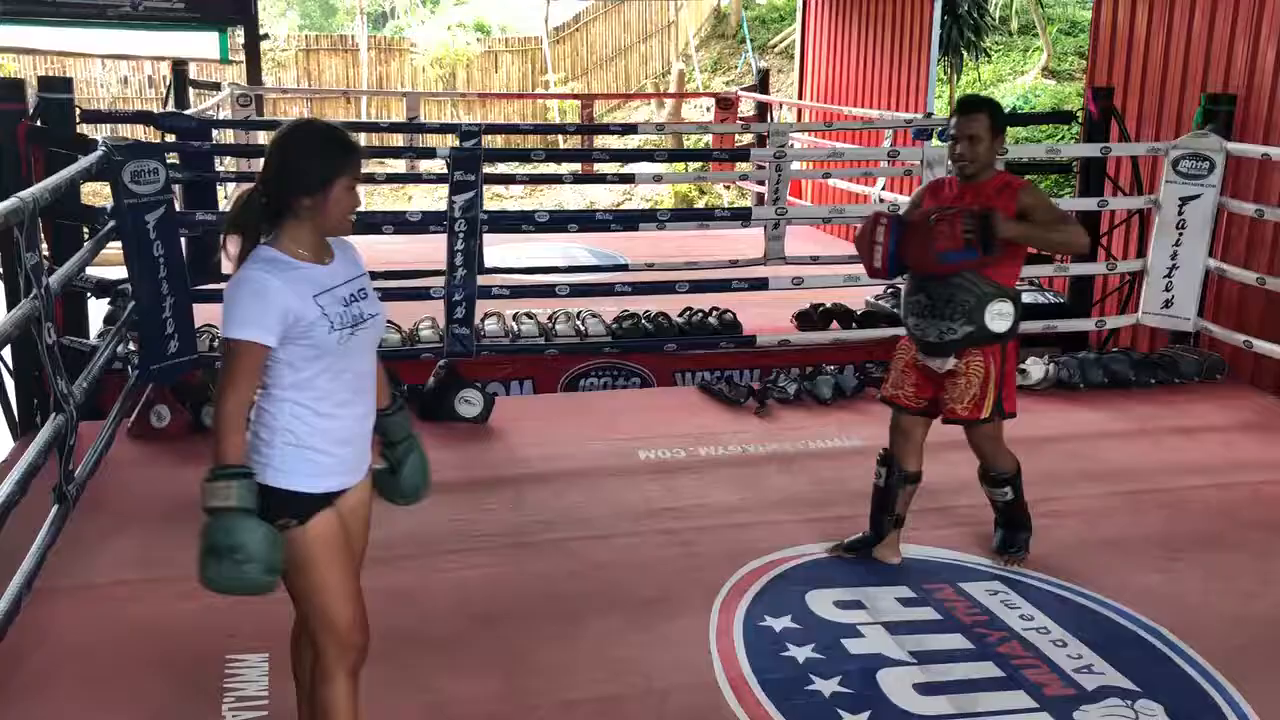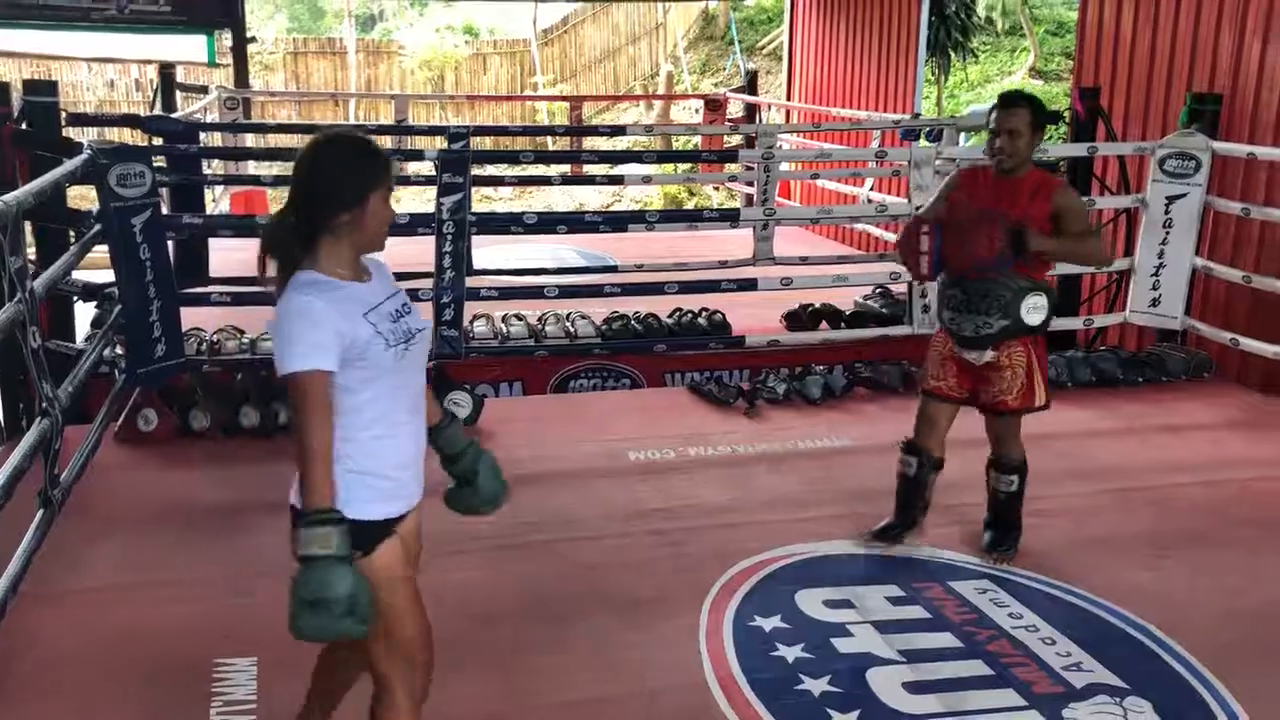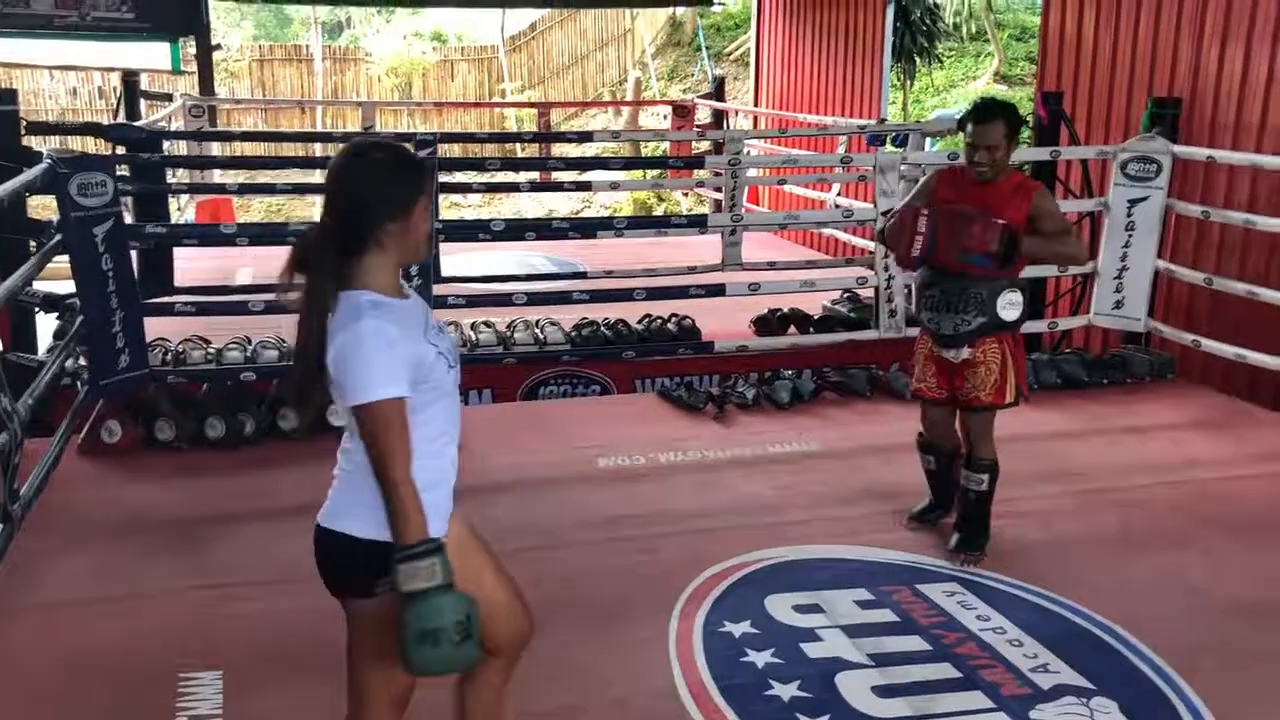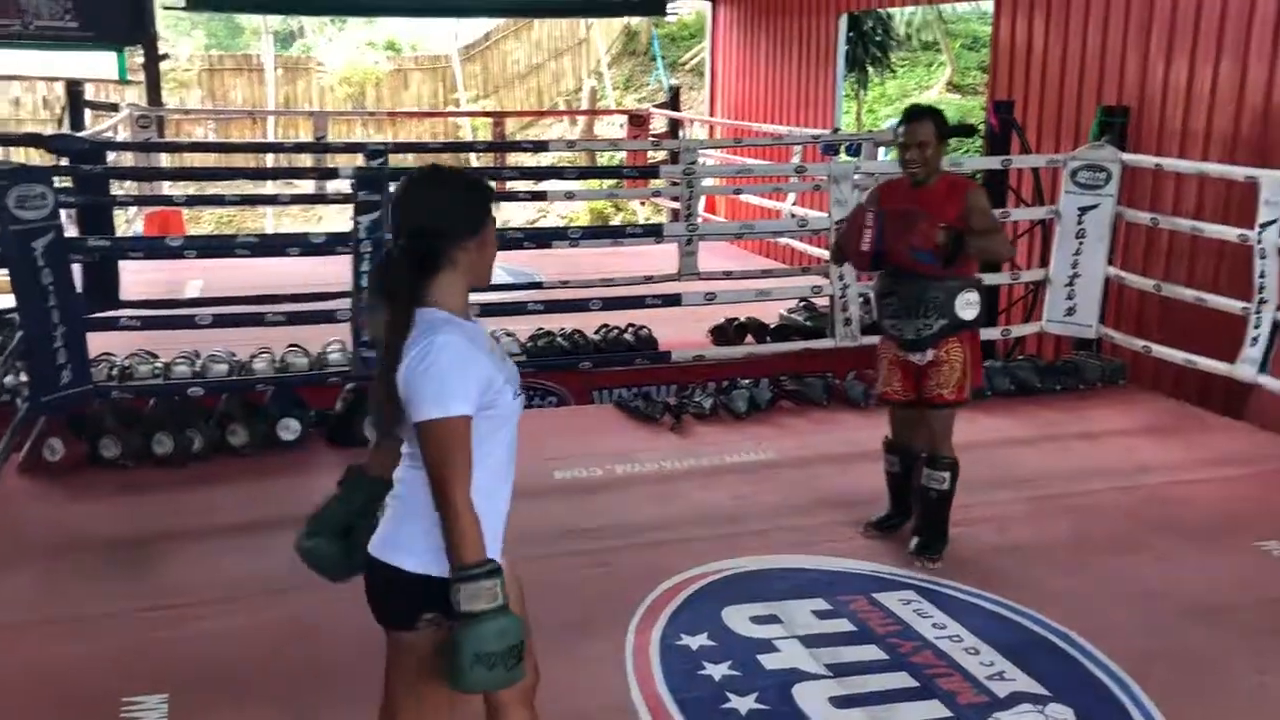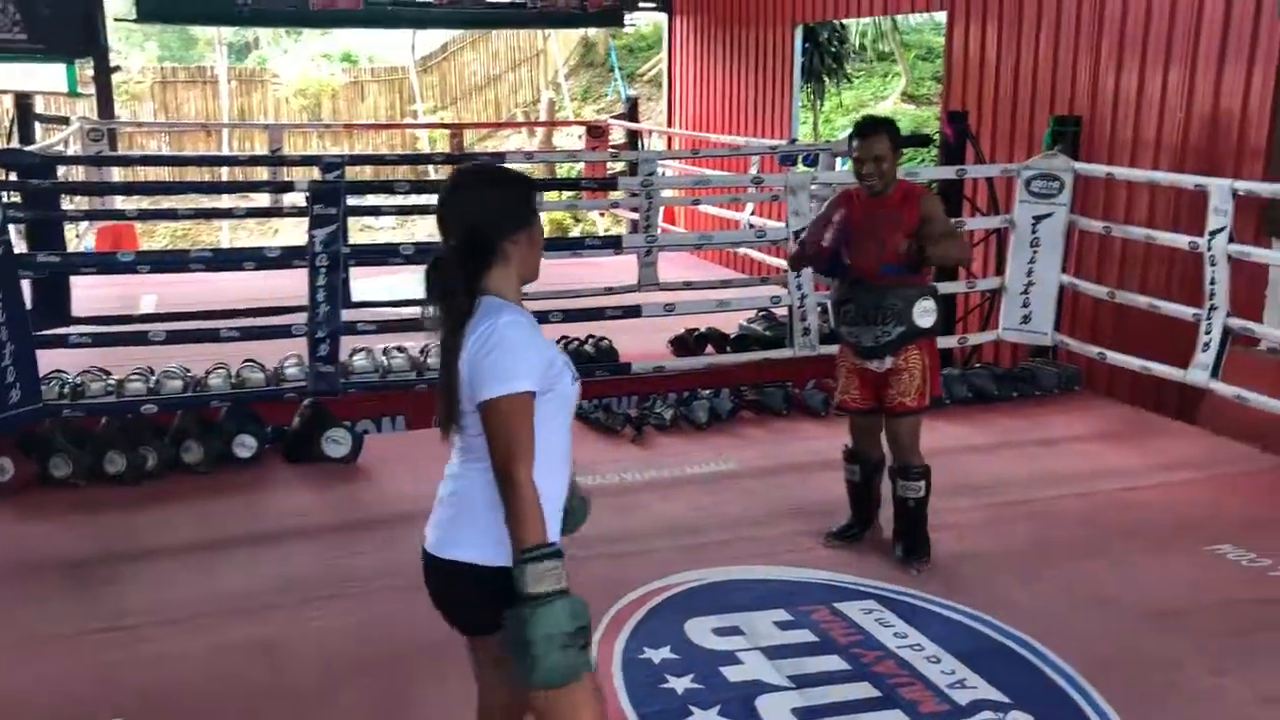
dt=0.3s
person 1, frame 1
left shoulder: (344, 257)
right shoulder: (263, 284)
right elbow: (234, 404)
left wrist: (394, 431)
left hip: (349, 472)
right hip: (291, 486)
left knee: (319, 621)
right knee: (343, 639)
person 1, frame 2
left shoulder: (376, 275)
right shoulder: (310, 308)
right elbow: (312, 444)
left wrist: (455, 446)
right wrist: (320, 552)
left hip: (400, 498)
right hip: (353, 515)
left knee: (364, 638)
right knee: (406, 663)
person 1, frame 3
left shoulder: (390, 297)
right shoulder: (370, 332)
right elbow: (394, 474)
left hip: (428, 518)
right hip: (377, 542)
left knee: (508, 629)
person 1, frame 4
left shoulder: (447, 325)
right shoulder: (445, 349)
left elbow: (392, 430)
right elbow: (453, 497)
right wrist: (479, 604)
left hip: (456, 555)
right hip: (428, 575)
person 1, frame 5
left shoulder: (478, 319)
right shoulder: (506, 332)
right elbow: (516, 477)
right wrist: (542, 586)
left hip: (471, 554)
right hip: (489, 566)
person 2, frame 1
left shoulder: (1017, 196)
right shoulder: (932, 193)
left elbow: (1076, 238)
left wrist: (1008, 229)
left hip: (978, 345)
right hip: (923, 337)
left knee: (986, 443)
right knee: (904, 434)
left ankle: (1015, 526)
right ankle: (883, 536)
person 2, frame 2
left shoulder: (1054, 195)
right shoulder: (964, 182)
left elbow: (1100, 252)
right elbow: (922, 226)
left wrist: (1037, 242)
right wrist: (918, 246)
left hip: (1011, 337)
right hip: (955, 330)
left knee: (1004, 436)
right knee: (928, 423)
left ankle: (1003, 526)
right ankle: (906, 516)
person 2, frame 3
left shoulder: (1029, 196)
right shoulder: (940, 182)
left elbow: (1076, 251)
right elbow: (892, 228)
left wrist: (1015, 243)
right wrist: (902, 234)
left hip: (988, 336)
right hip: (935, 329)
left knee: (977, 433)
right knee: (934, 425)
left ankle: (973, 527)
right ankle: (943, 499)
person 2, frame 4
left shoulder: (965, 194)
right shoulder: (884, 195)
left elbow: (1002, 248)
right elbow: (846, 245)
left wrist: (949, 240)
left hip: (946, 336)
right hip: (897, 333)
left knee: (937, 433)
right knee: (901, 427)
left ankle: (932, 531)
right ankle: (901, 508)
person 2, frame 5
left shoulder: (919, 202)
right shoulder: (842, 204)
left elbow: (960, 249)
right elbow: (802, 254)
left wrist: (907, 247)
right wrist: (811, 248)
left hip: (905, 344)
right hip: (856, 341)
left knee: (903, 441)
right knee: (861, 436)
left ankle: (912, 535)
right ankle: (863, 516)
